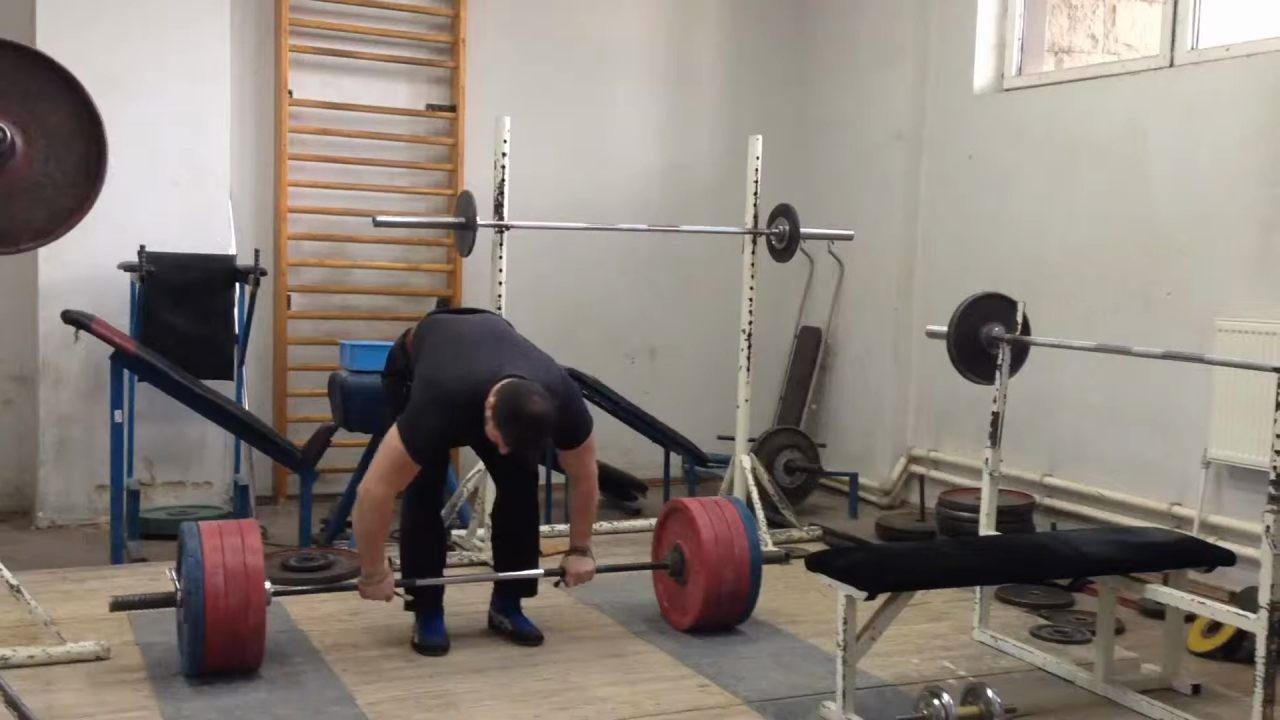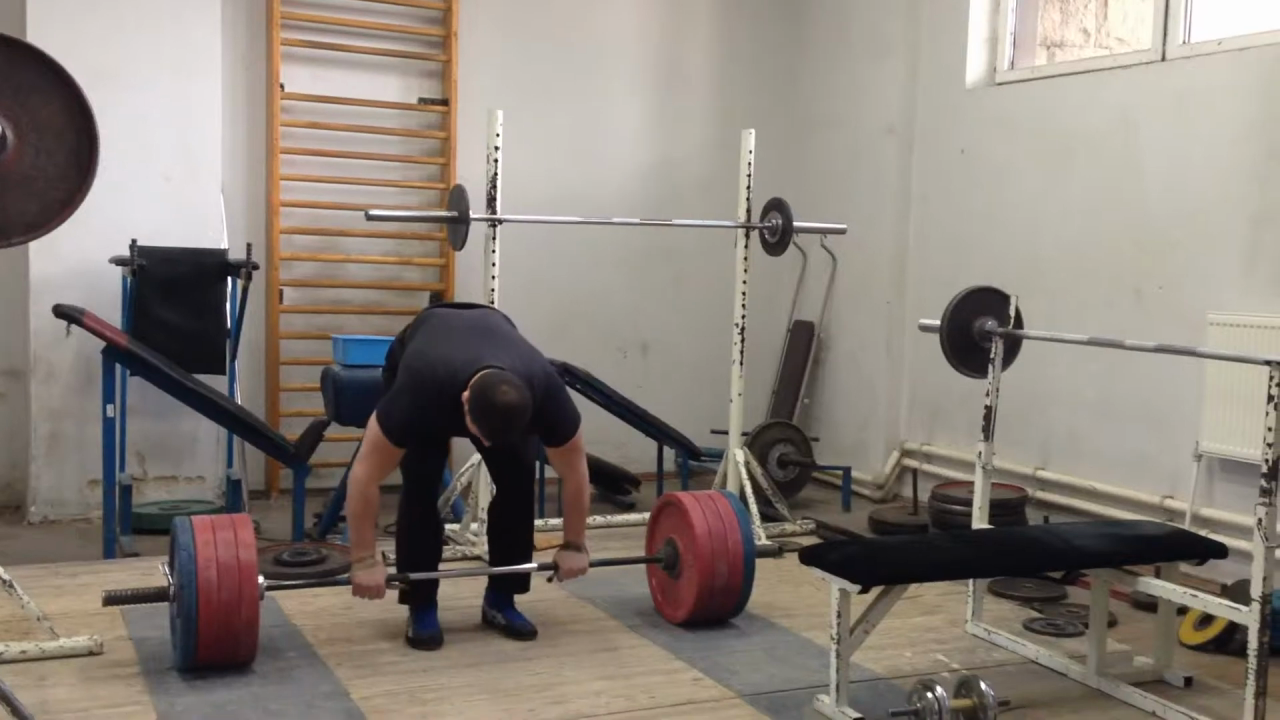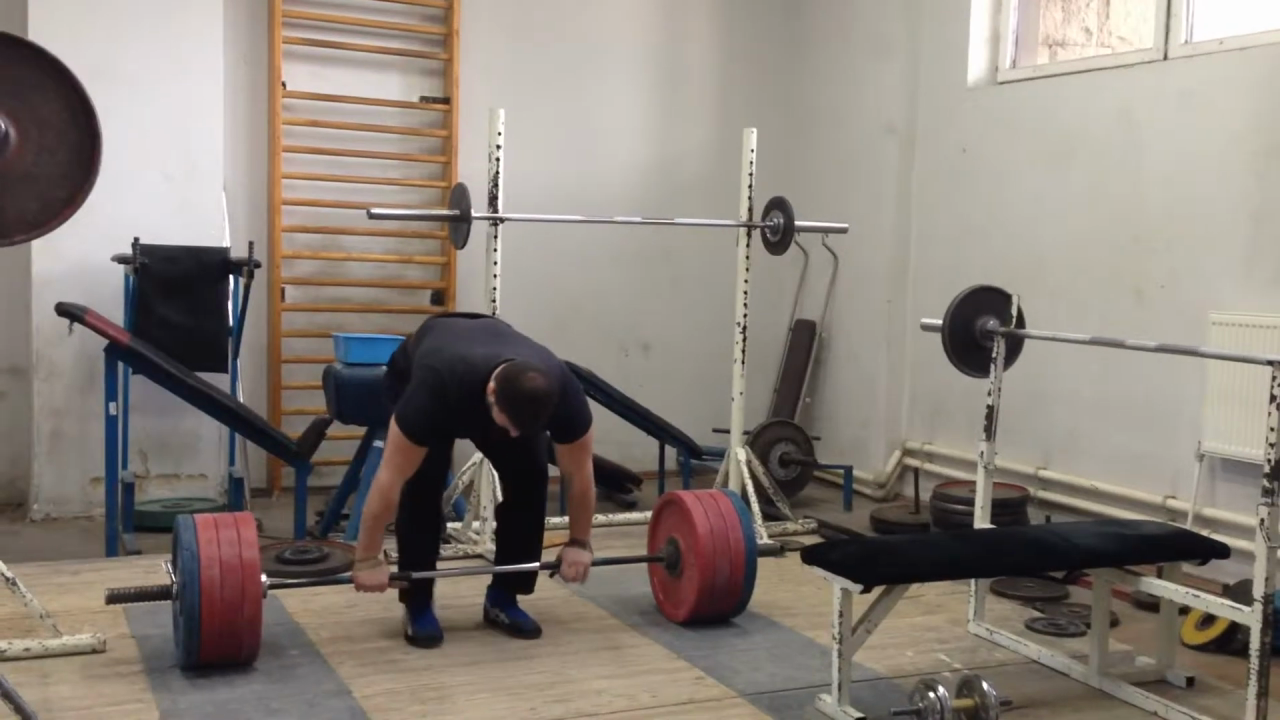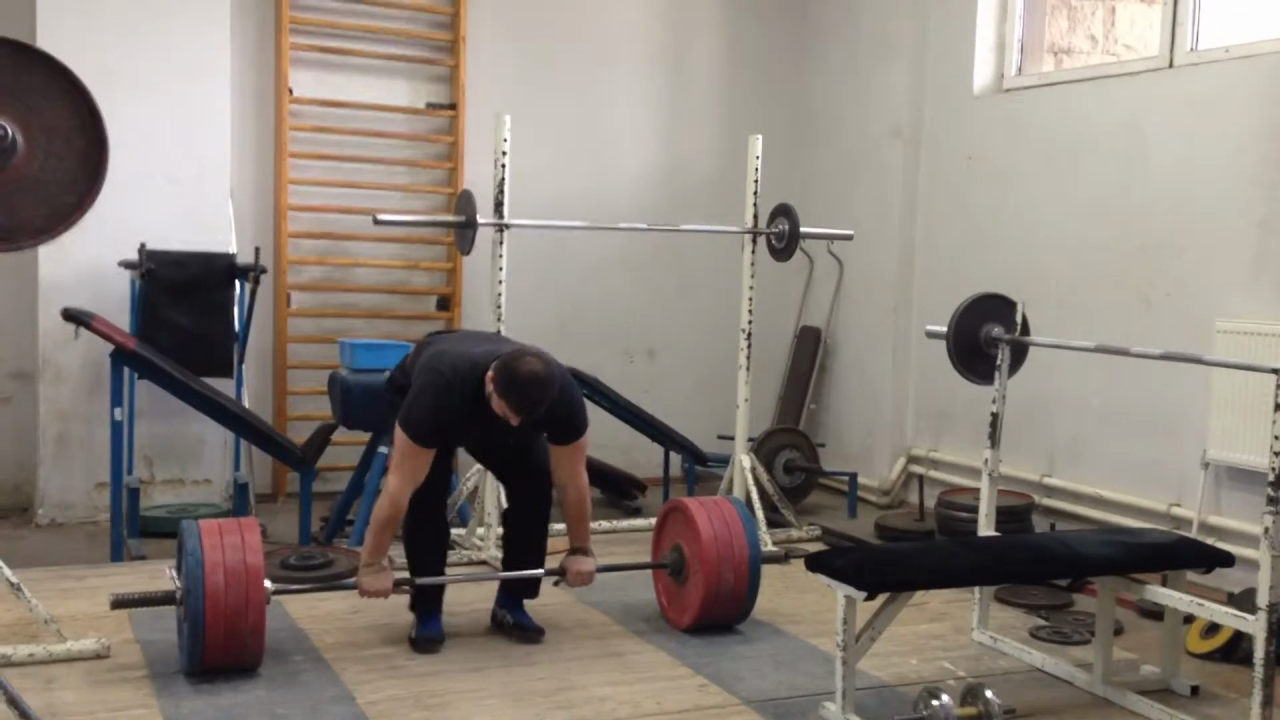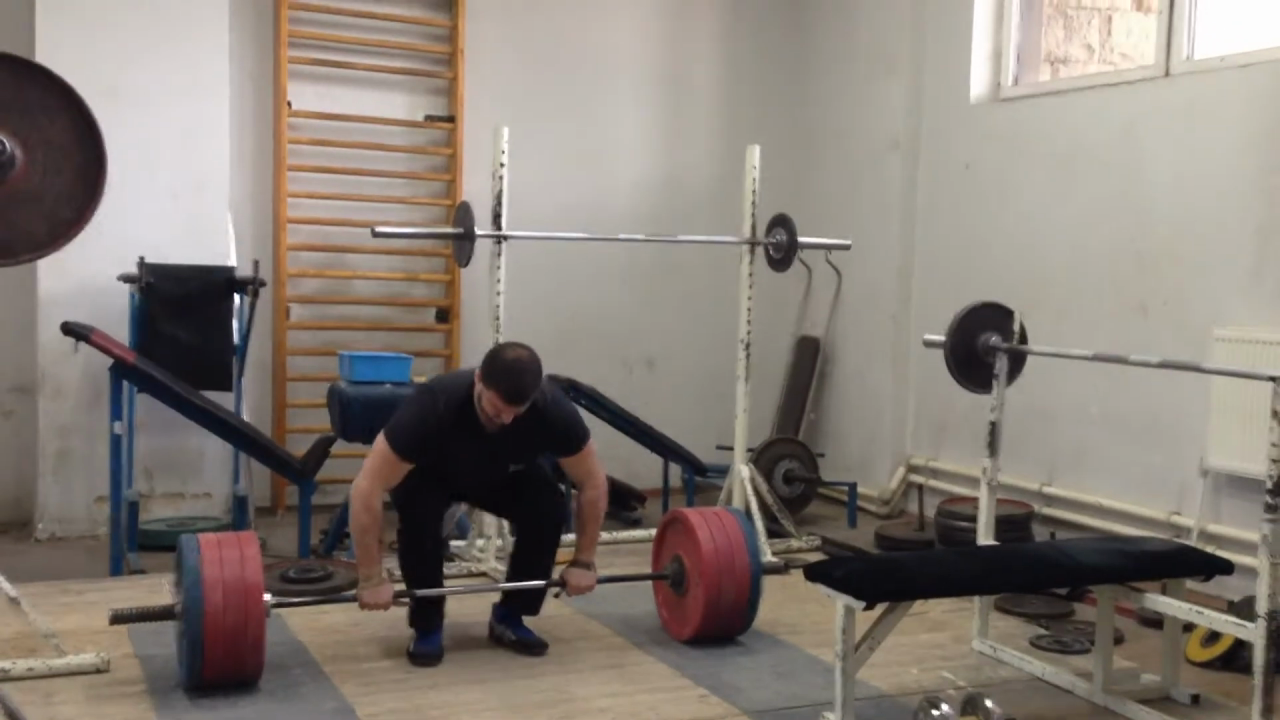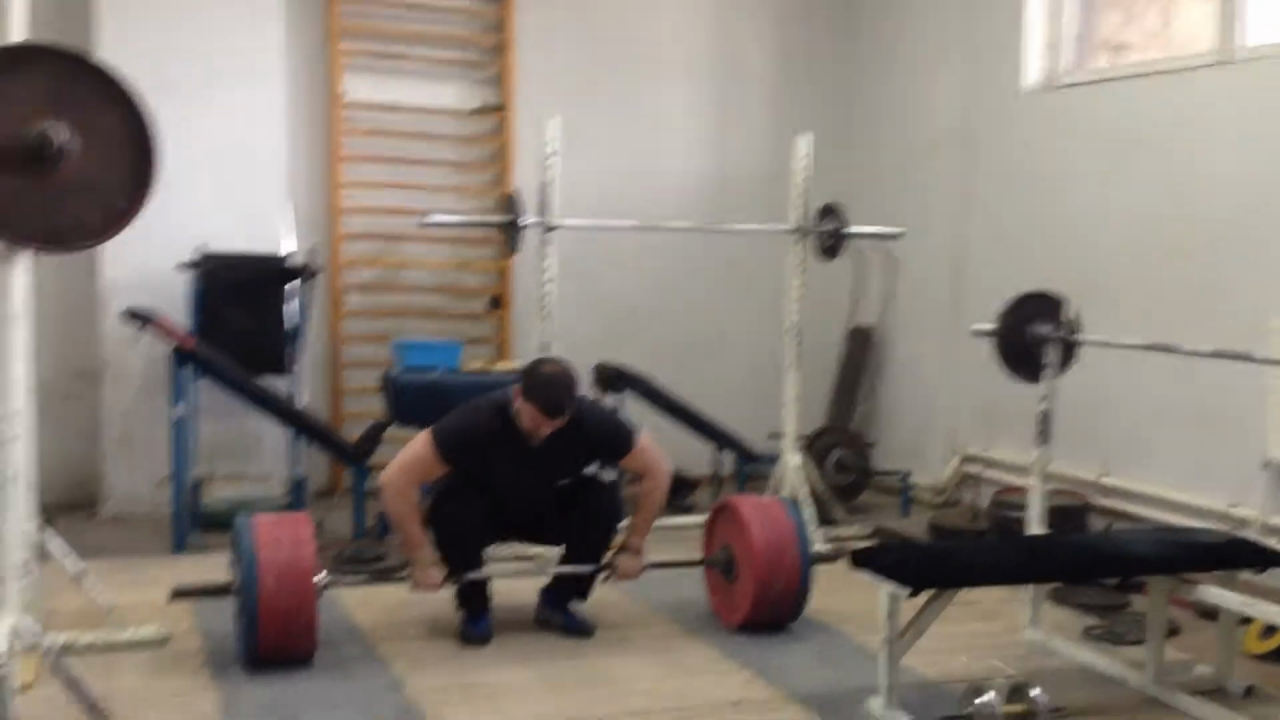
dt=0.4s
person 1, frame 1
left shoulder: (562, 400)
right shoulder: (439, 405)
left elbow: (583, 476)
right elbow: (373, 490)
left wrist: (580, 549)
right wrist: (374, 574)
right hip: (414, 365)
left knee: (521, 482)
right knee: (425, 489)
left ankle: (506, 605)
right ankle: (427, 612)
person 1, frame 2
left shoulder: (545, 393)
right shoulder: (419, 390)
left elbow: (574, 473)
right elbow: (364, 475)
left wrist: (574, 545)
right wrist: (364, 560)
left knee: (518, 477)
right knee: (422, 482)
left ankle: (500, 599)
right ankle: (421, 607)
person 1, frame 3
left shoulder: (563, 393)
right shoulder: (436, 387)
left elbow: (579, 474)
right elbow: (390, 478)
left wrist: (580, 543)
right wrist: (368, 559)
right hip: (414, 370)
left knee: (530, 478)
right knee: (425, 483)
left ankle: (503, 597)
right ankle: (418, 605)
person 1, frame 4
left shoulder: (561, 393)
right shoulder: (438, 385)
left elbow: (571, 480)
right elbow: (401, 484)
left wrist: (581, 550)
right wrist: (373, 565)
left knee: (534, 484)
right knee: (427, 492)
left ankle: (511, 602)
right ankle: (427, 611)
person 1, frame 5
left shoulder: (553, 410)
right shoulder: (434, 404)
left elbow: (593, 483)
right elbow: (366, 489)
left wrist: (583, 562)
right wrist: (371, 578)
left hip: (504, 473)
right hip: (430, 472)
left knee: (548, 509)
right knee: (419, 515)
left ankle: (509, 617)
right ankle: (426, 626)
person 1, frame 6
left shoulder: (592, 422)
right shoulder: (479, 420)
left elbow: (657, 471)
right elbow: (395, 479)
left wrist: (632, 547)
right wrist: (422, 561)
left hip: (547, 507)
right hip: (481, 503)
left knee: (604, 503)
right knee: (452, 510)
left ankle: (556, 601)
right ankle: (474, 608)
